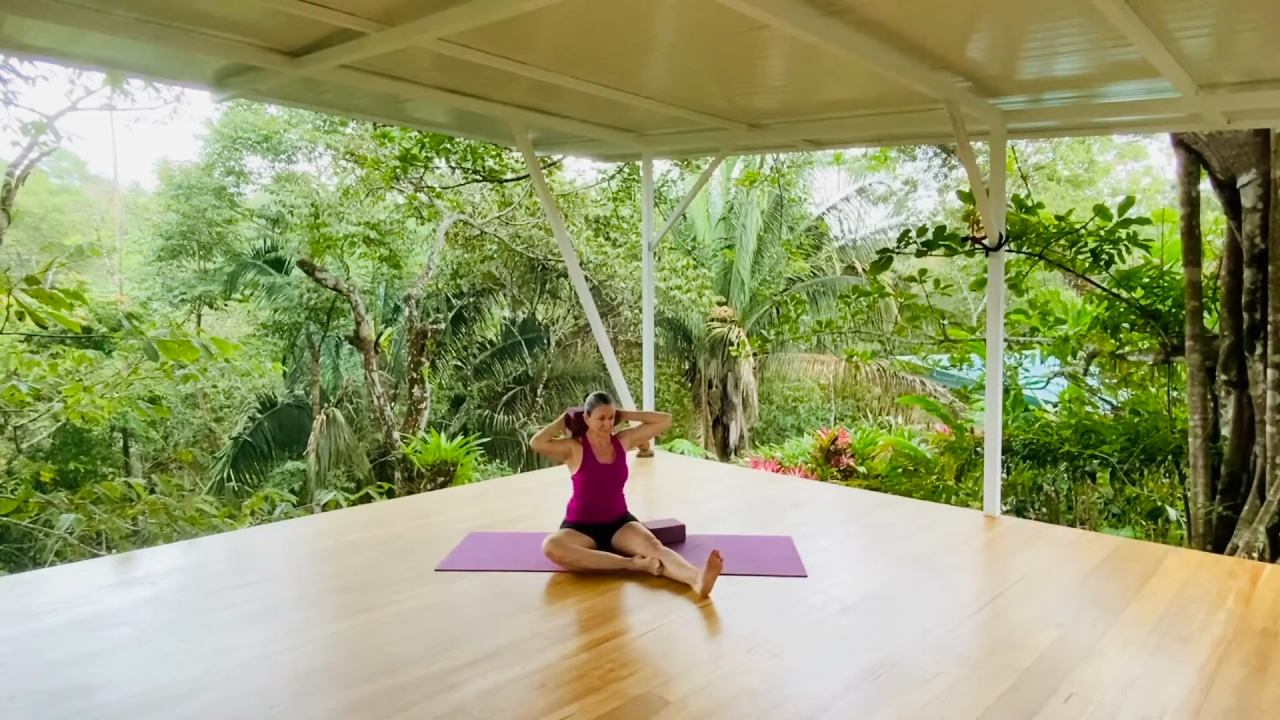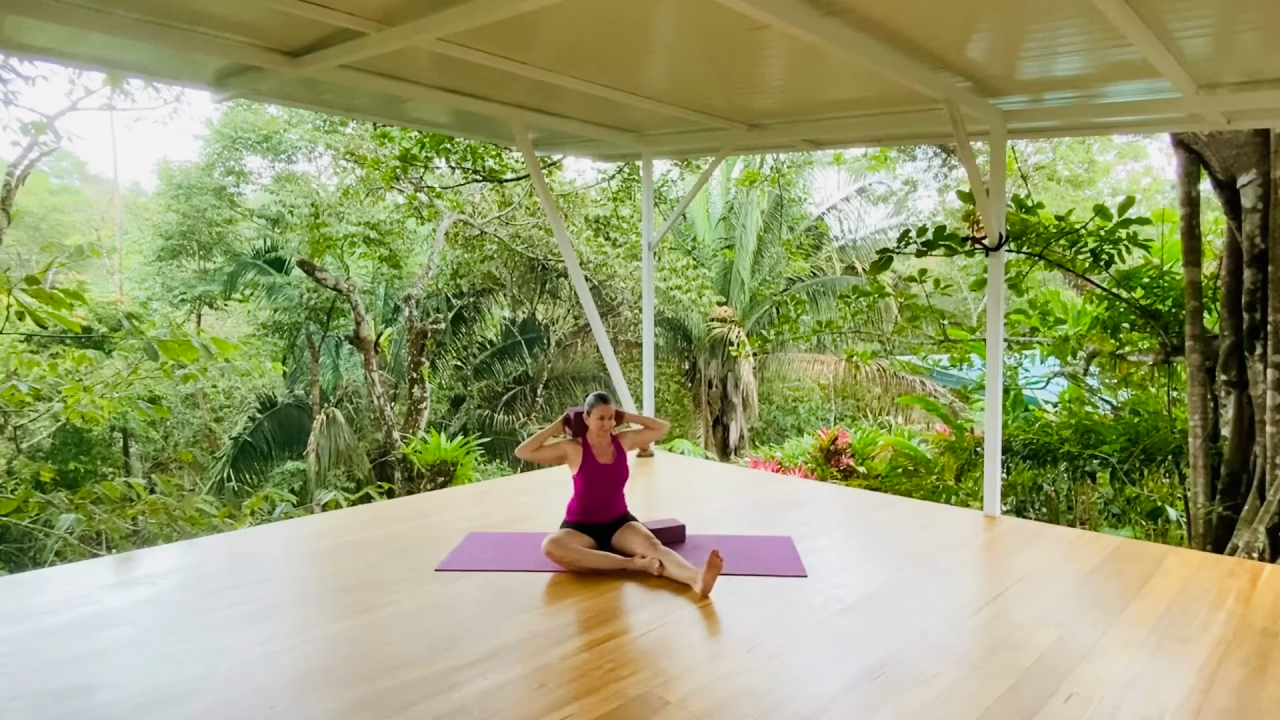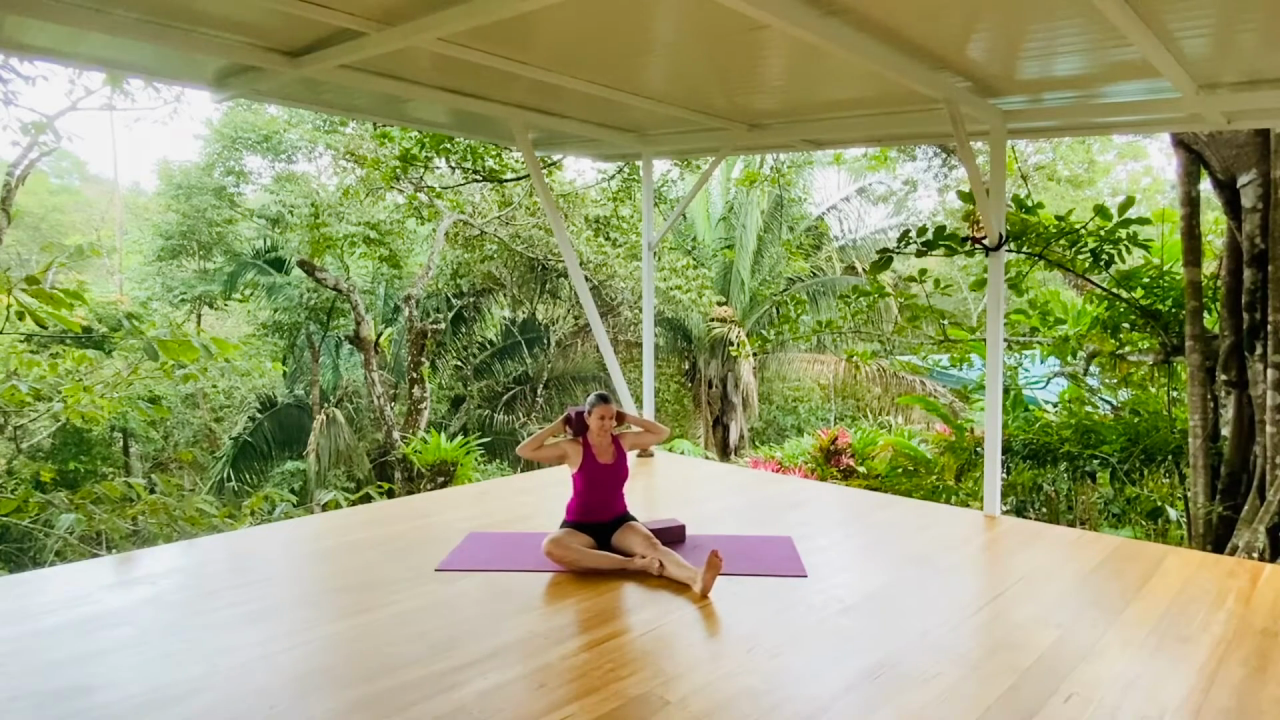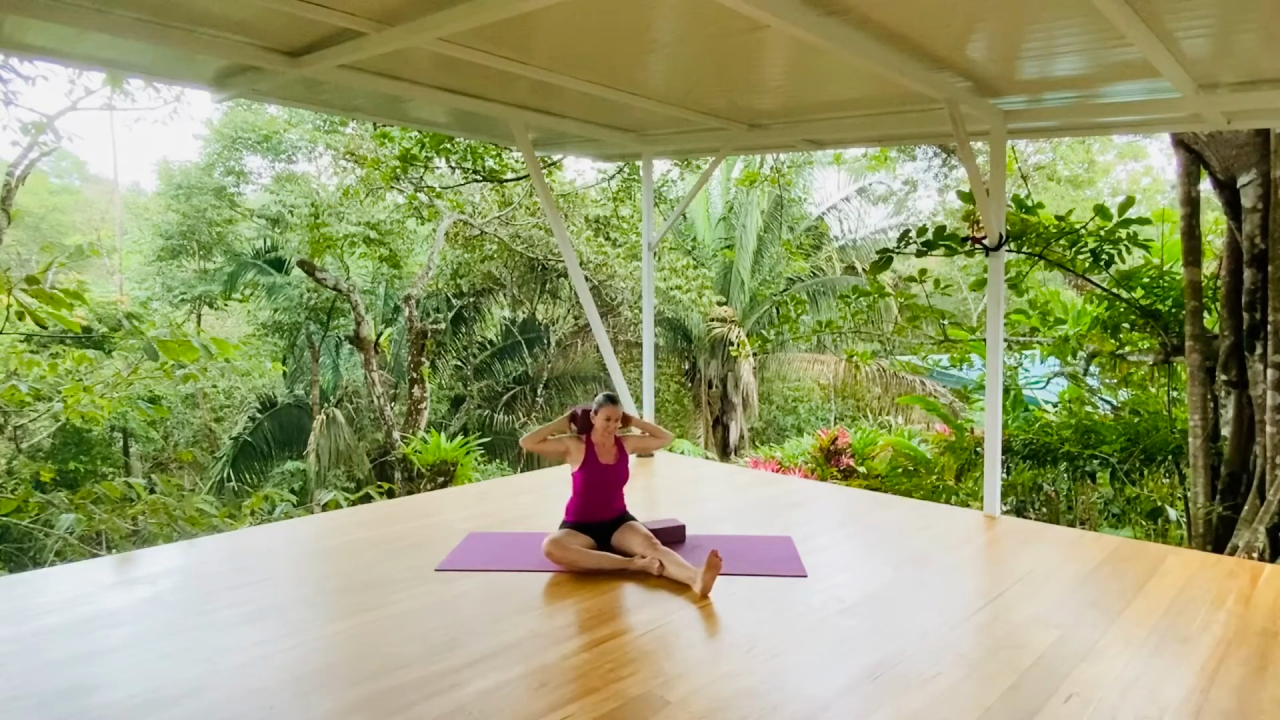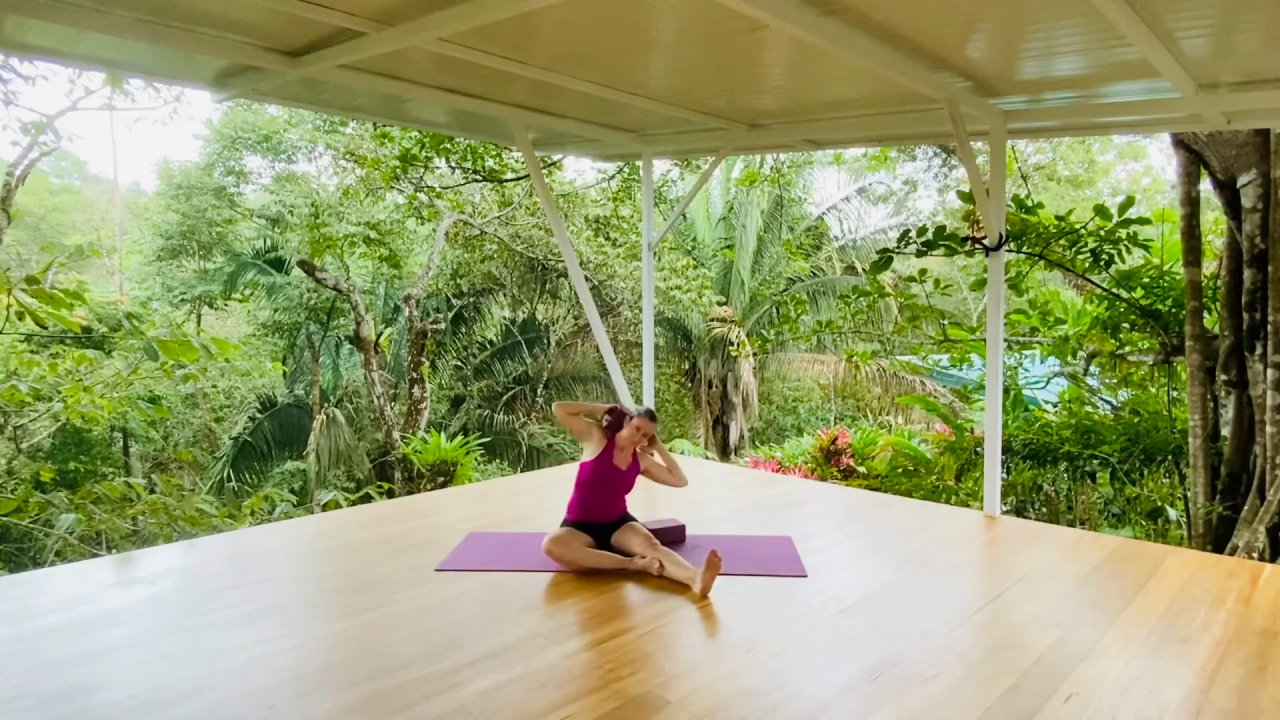
dt=0.4s
person 1, frame 1
left shoulder: (623, 440)
right shoulder: (573, 447)
left elbow: (664, 420)
right elbow: (536, 443)
left wrist: (623, 416)
right wrist: (562, 422)
left hip: (619, 522)
right hip: (581, 527)
left knee: (652, 545)
right knee: (551, 547)
left ankle: (696, 578)
right ankle: (631, 563)
person 1, frame 2
left shoulder: (623, 441)
right shoulder: (572, 448)
left elbow: (663, 428)
right elbow: (523, 452)
left wrist: (626, 417)
right wrist: (557, 426)
left hip: (619, 522)
right hip: (581, 526)
left knee: (652, 544)
right knee: (551, 546)
left ankle: (696, 578)
right ankle: (631, 563)
person 1, frame 3
left shoulder: (623, 441)
right shoulder: (573, 448)
left elbow: (662, 433)
right elbow: (524, 451)
left wrist: (628, 418)
right wrist: (558, 425)
left hip: (618, 521)
right hip: (580, 526)
left knee: (651, 544)
right knee: (551, 546)
left ankle: (695, 578)
right ankle: (632, 564)
person 1, frame 4
left shoulder: (626, 444)
right shoulder: (575, 446)
left elbow: (667, 438)
right elbow: (527, 442)
left wrist: (632, 421)
right wrist: (563, 421)
left hip: (618, 521)
right hip: (580, 526)
left knee: (651, 544)
right knee: (551, 547)
left ankle: (695, 578)
right ankle: (631, 563)
person 1, frame 5
left shoulder: (641, 460)
right shoulder: (597, 437)
left elbow: (680, 480)
right elbow: (558, 409)
left wrist: (658, 446)
right wrist: (600, 410)
left hip: (618, 523)
right hip: (581, 526)
left knee: (651, 545)
right knee: (552, 545)
left ankle: (695, 578)
right ankle: (632, 563)
